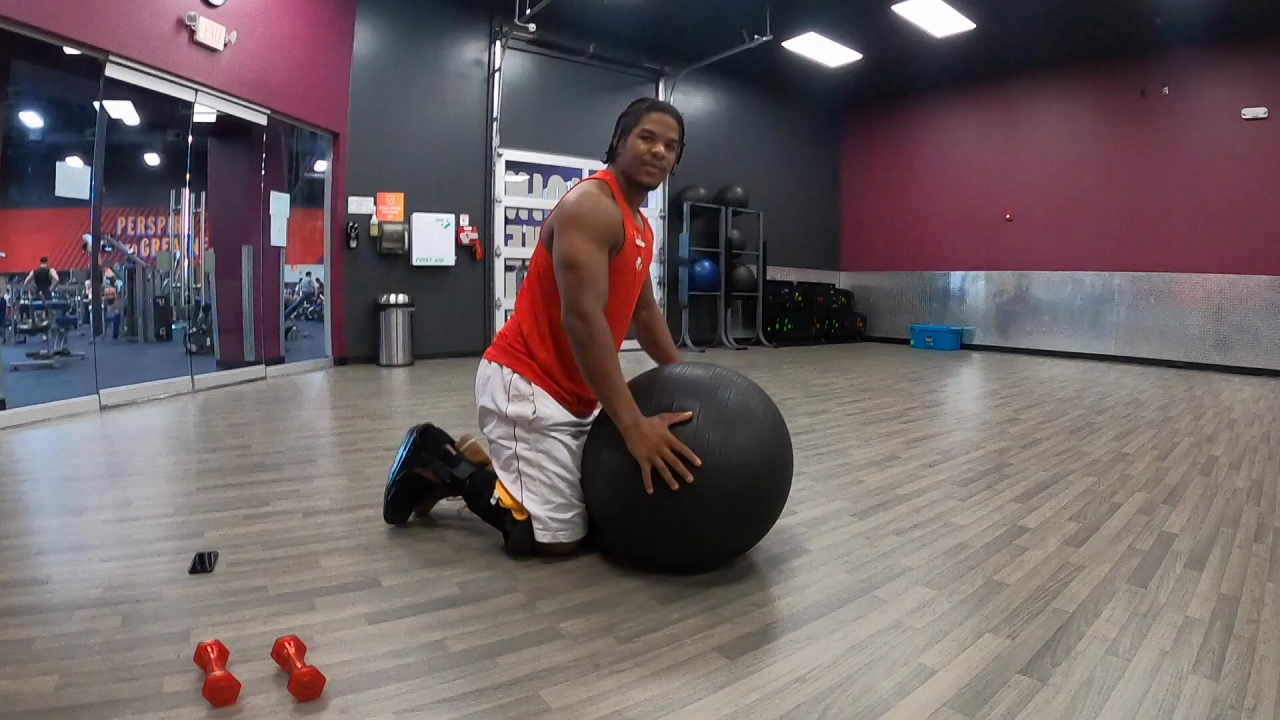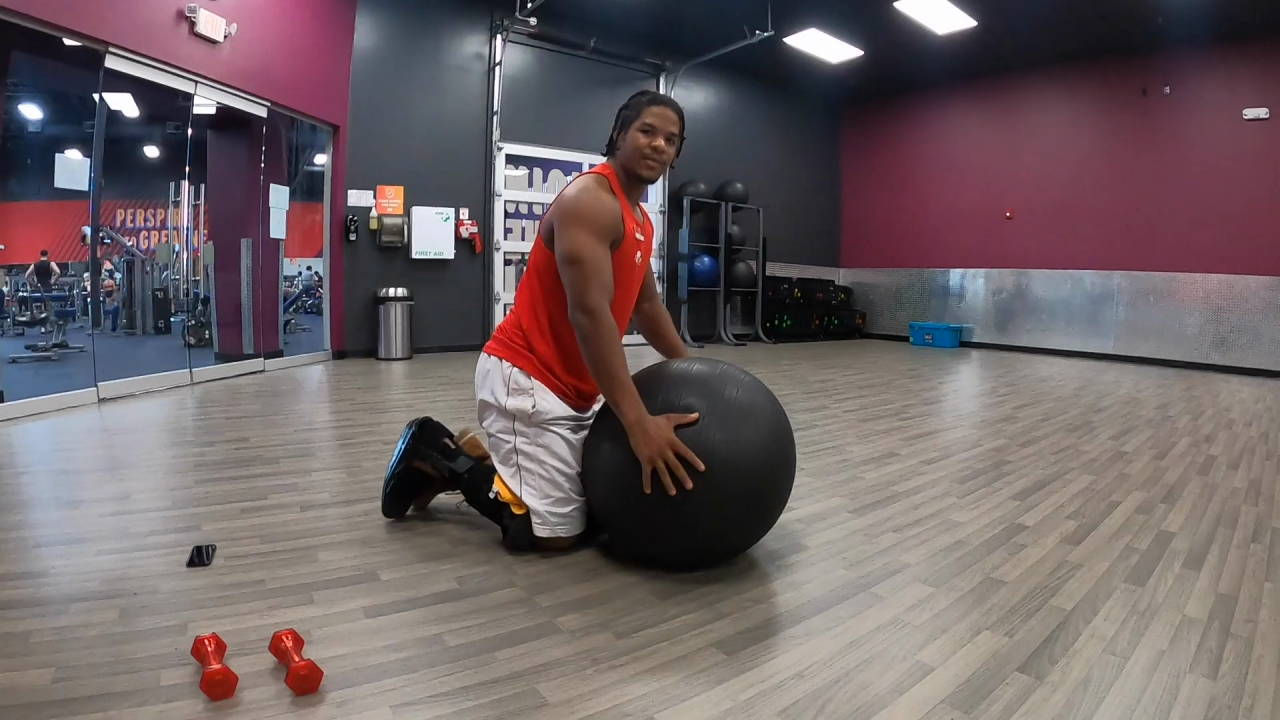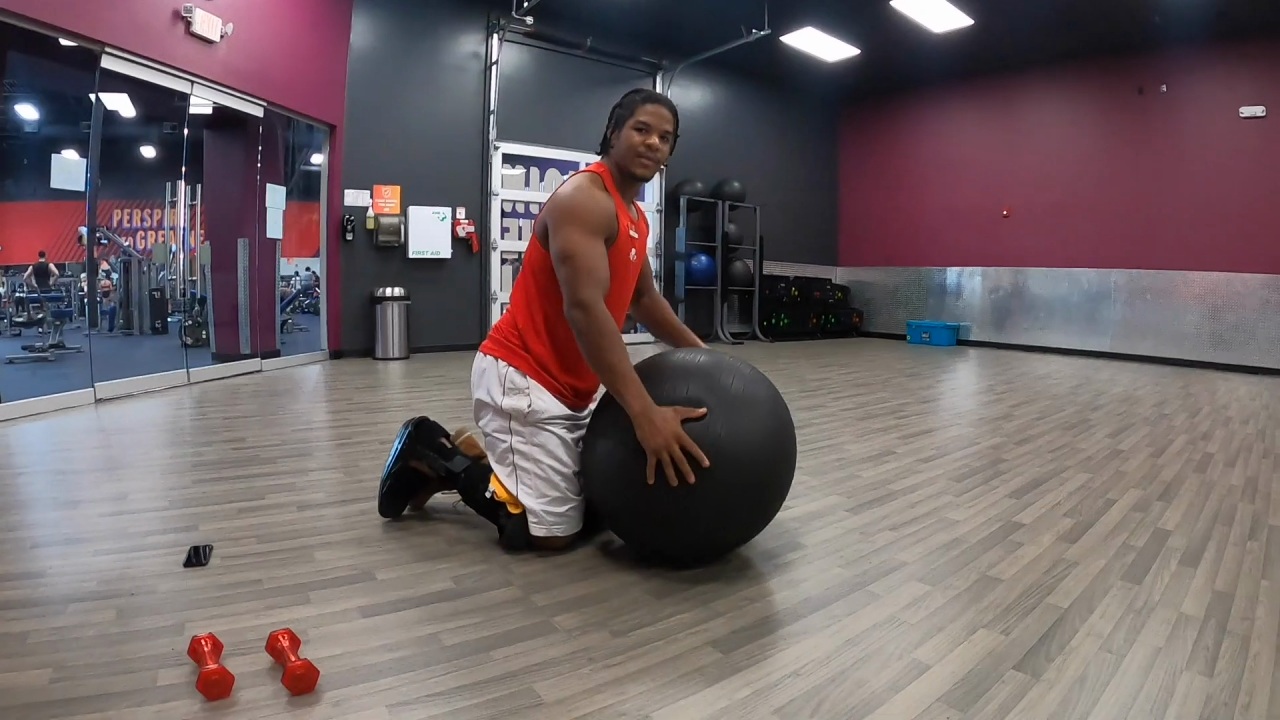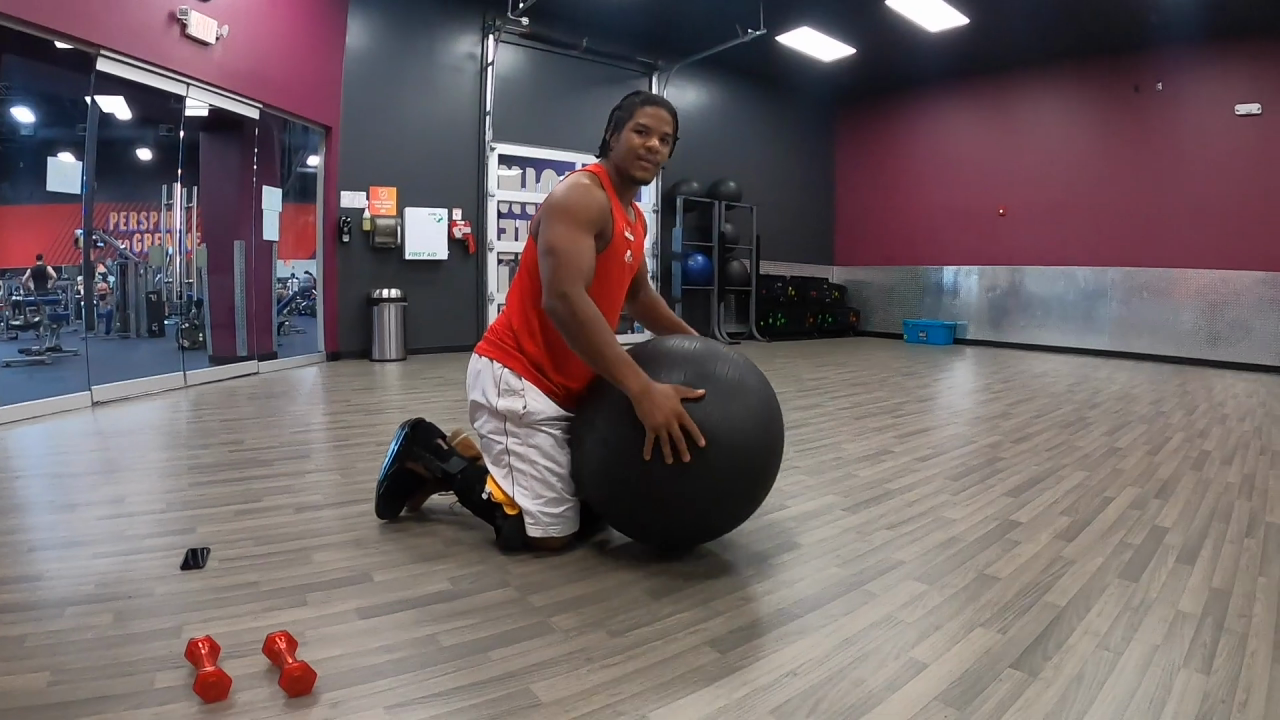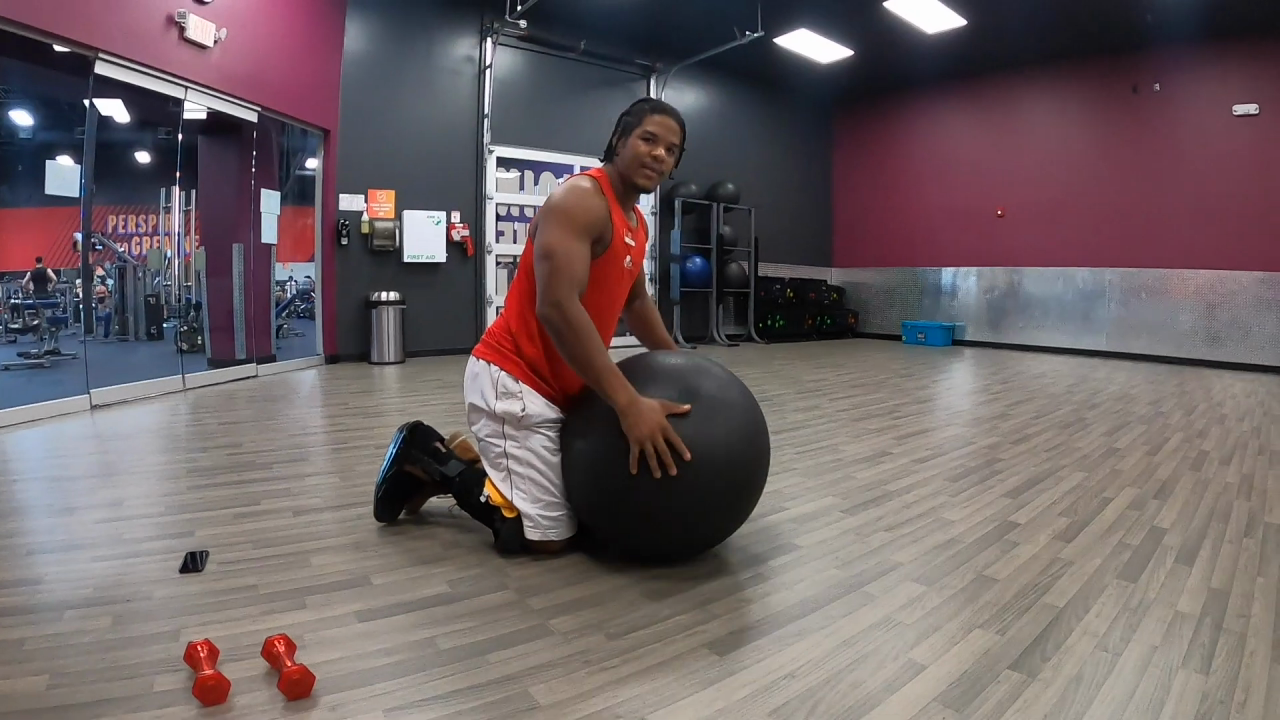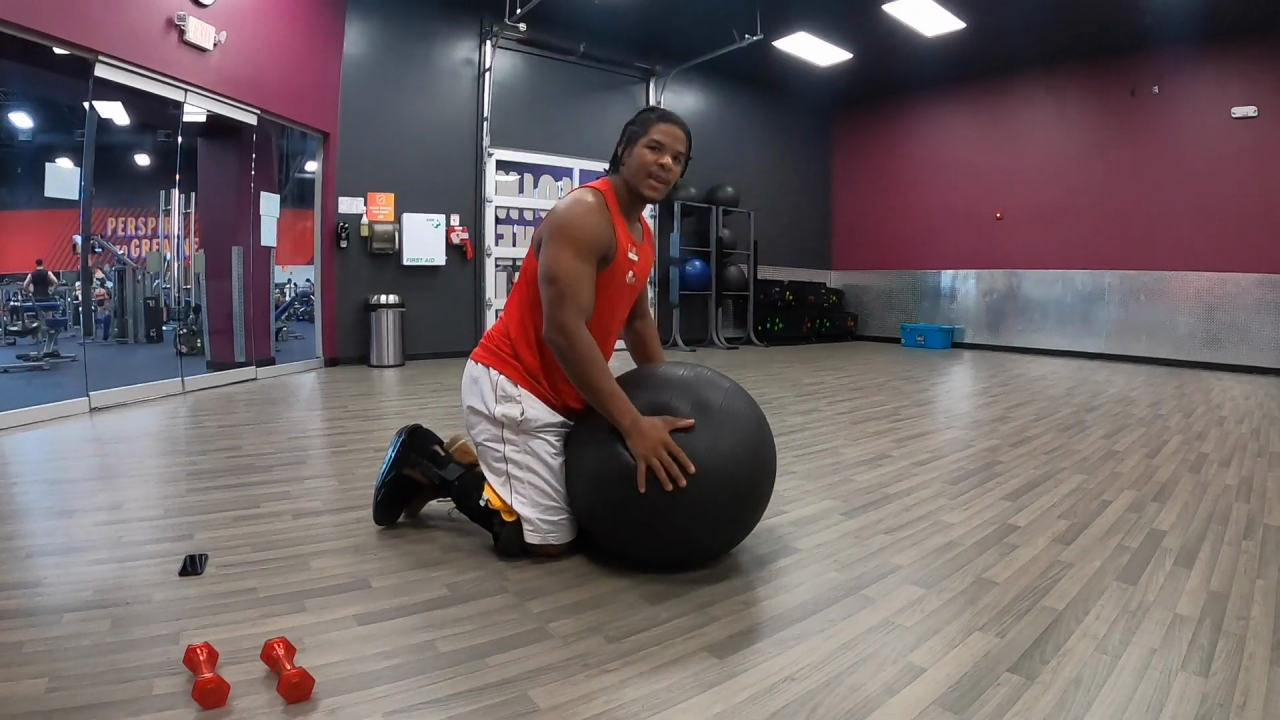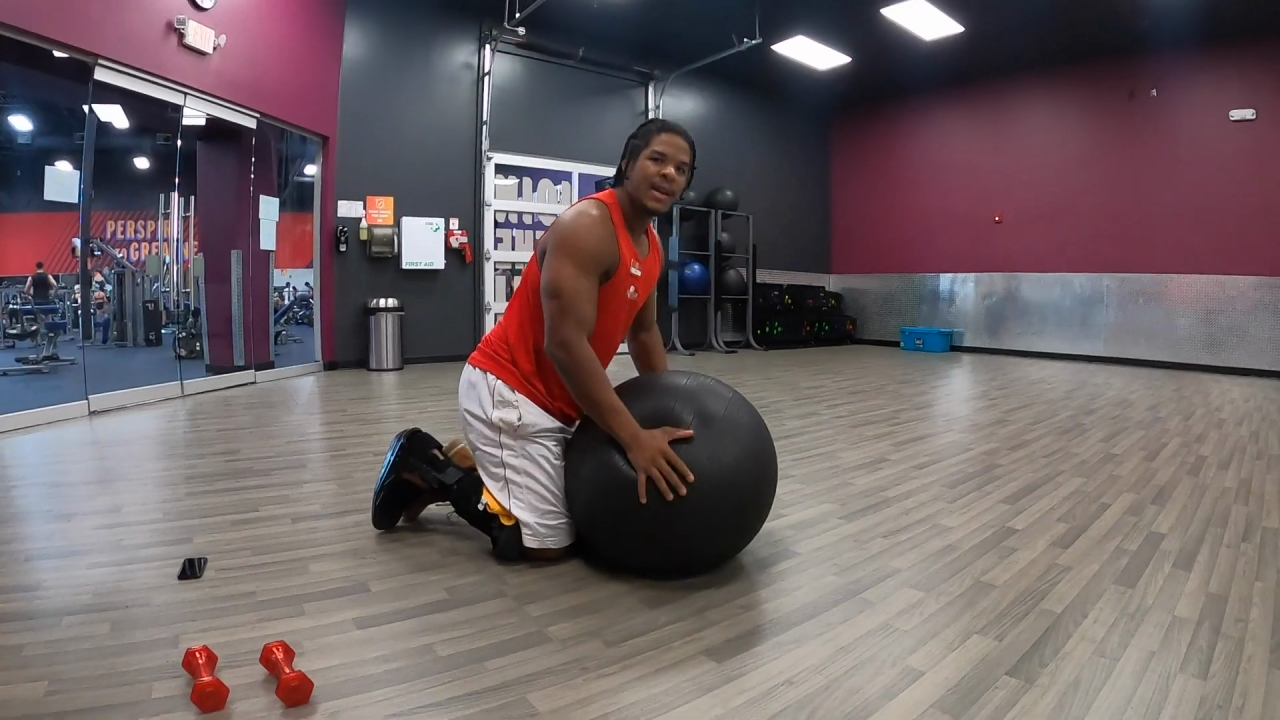
dt=0.1s
person 1, frame 1
left shoulder: (640, 224)
right shoulder: (591, 205)
left elbow: (643, 310)
right elbow: (582, 317)
right wrist: (635, 424)
left hip: (569, 392)
right hip: (527, 384)
right knee: (558, 538)
left ankle: (474, 462)
right ankle: (440, 464)
person 1, frame 2
left shoulder: (640, 218)
right shoulder: (590, 200)
left elbow: (646, 303)
right elbow: (588, 313)
right wrist: (638, 424)
left hip: (569, 386)
right hip: (527, 377)
right knee: (556, 532)
left ankle: (474, 456)
right ankle: (440, 458)
person 1, frame 3
left shoulder: (635, 216)
right shoulder: (585, 198)
left elbow: (643, 297)
right elbow: (583, 308)
left wrist: (696, 350)
right wrist: (645, 413)
left hip: (569, 385)
right hip: (522, 376)
right knee: (555, 531)
left ankle: (469, 456)
right ankle: (437, 456)
person 1, frame 4
left shoulder: (633, 217)
right shoulder: (580, 196)
left elbow: (638, 295)
right elbow: (564, 300)
left wrist: (691, 340)
right wrist: (643, 392)
left hip: (564, 385)
right hip: (517, 377)
left knee: (594, 510)
right knee: (551, 531)
left ankle: (464, 457)
right ankle: (434, 458)
person 1, frame 5
left shoulder: (637, 223)
right shoulder: (581, 200)
left elbow: (635, 303)
right elbow: (558, 308)
right wrist: (629, 404)
left hip: (562, 388)
right hip: (514, 380)
right knee: (548, 534)
left ankle: (459, 461)
right ankle: (431, 459)
person 1, frame 6
left shoulder: (643, 234)
right shoulder: (583, 213)
left elbow: (636, 320)
right elbow: (563, 329)
right wrist: (633, 424)
left hip: (561, 393)
right hip: (513, 384)
right knee: (548, 537)
left ankle: (464, 462)
right ankle: (430, 463)
person 1, frame 7
left shoulder: (651, 246)
right shoulder: (588, 226)
left elbow: (642, 331)
right elbow: (564, 343)
right wrist: (633, 436)
left hip: (556, 399)
right hip: (510, 388)
right knee: (547, 543)
left ankle: (461, 465)
right ankle: (430, 468)
